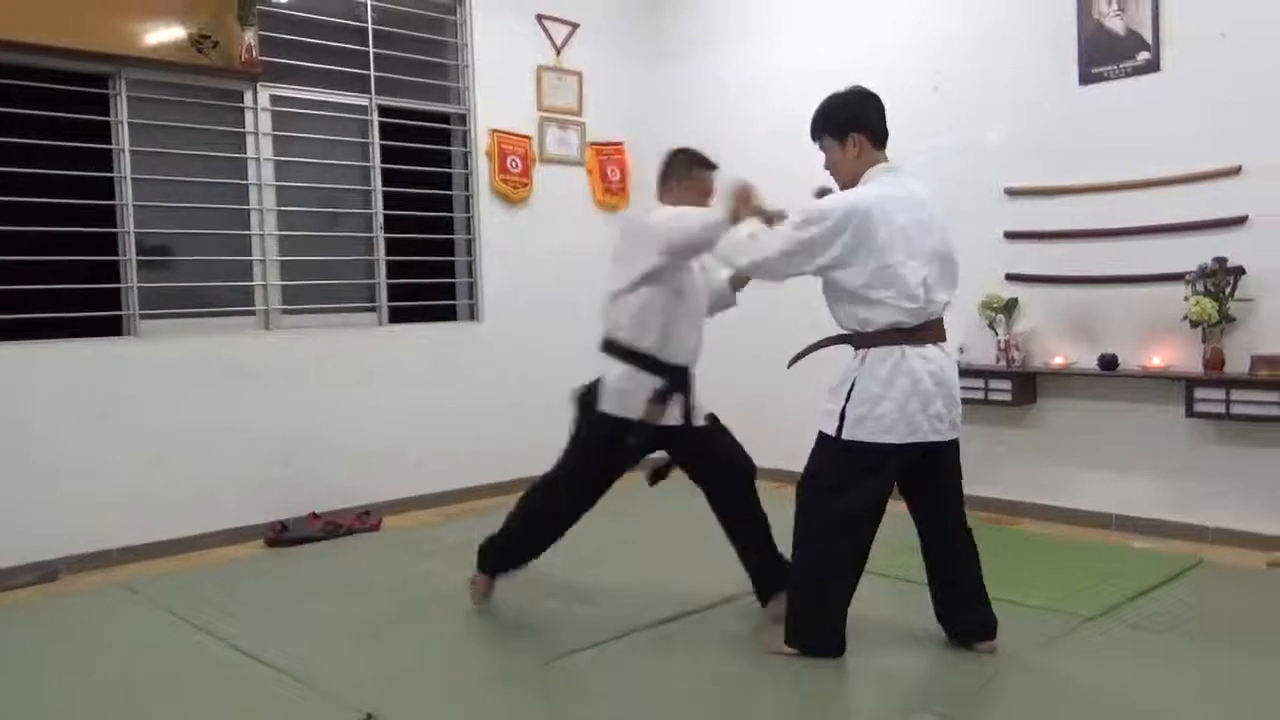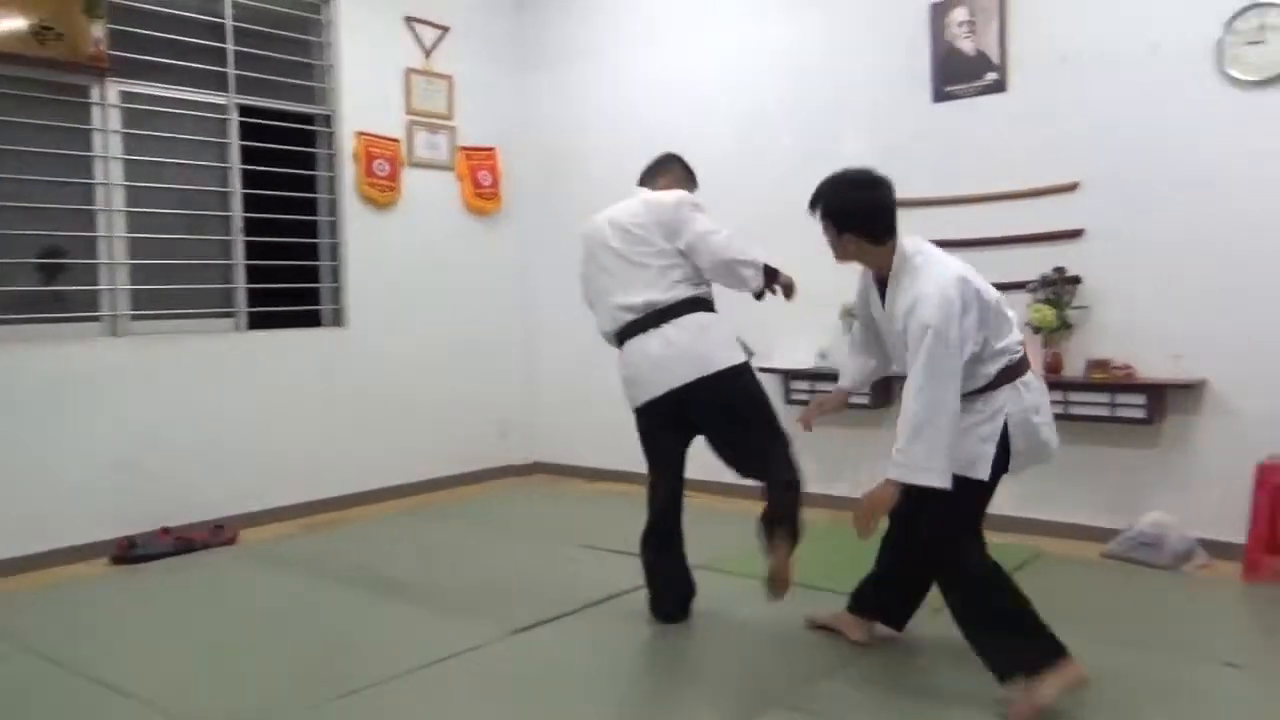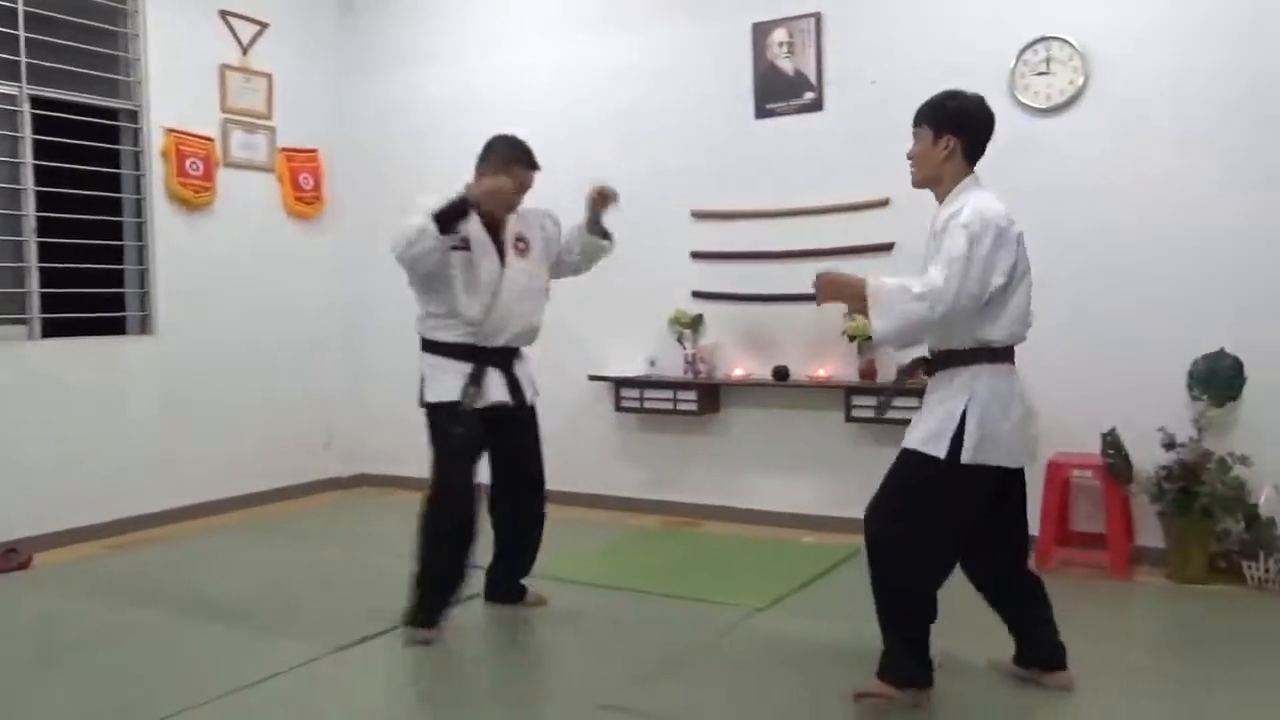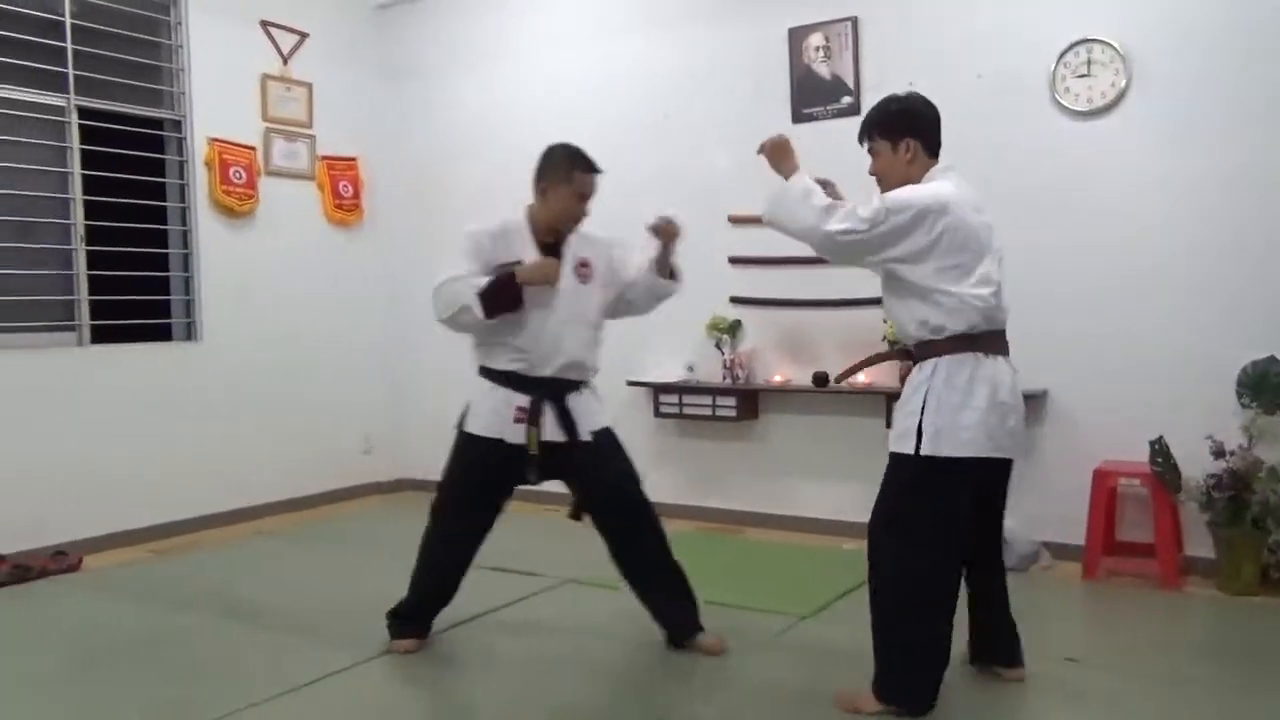
dt=0.7s
person 1, frame 1
left shoulder: (848, 208)
right shoulder: (918, 200)
left elbow: (761, 257)
left wrist: (747, 219)
left hip: (882, 377)
right hip: (932, 369)
left knee: (828, 505)
right knee: (938, 506)
left ankle: (811, 633)
right ankle: (974, 625)
person 1, frame 2
left shoulder: (933, 293)
right shoulder: (881, 270)
left elbow: (929, 395)
right elbow: (873, 337)
left wrist: (894, 481)
right wrist: (841, 390)
left hip: (996, 408)
right hip: (965, 398)
left knee: (943, 530)
right knee: (926, 517)
left ankle: (1043, 663)
right ankle: (869, 611)
person 1, frame 3
left shoulder: (977, 217)
right shoulder: (965, 214)
left elbow: (939, 300)
right elbow: (939, 301)
left wrist: (862, 293)
right wrist: (873, 296)
left hip: (974, 400)
right hip: (982, 396)
left knee: (896, 527)
right knee: (989, 540)
left ankle: (906, 671)
right ankle: (1044, 657)
person 1, frame 4
left shoulder: (922, 205)
right shoulder: (954, 202)
left elbow: (836, 233)
right elbow: (866, 238)
left wrist: (790, 173)
right wrist: (832, 200)
left hip: (951, 387)
right hip: (985, 384)
left knee: (905, 539)
right knee: (972, 530)
right ankle: (997, 650)
person 2, frame 1
left shoulder: (682, 254)
right shoulder: (648, 226)
left elbow: (705, 299)
right elbow: (689, 229)
left wrist: (738, 280)
right wrist: (734, 209)
left hip: (671, 392)
right hip: (627, 390)
left knee: (731, 476)
right knee: (574, 484)
left ankle: (773, 583)
right ankle: (494, 563)
person 2, frame 2
left shoulder: (596, 230)
right shoulder: (674, 204)
left elbow: (604, 307)
right elbow: (724, 256)
right wrist: (771, 275)
left hip: (642, 361)
right hip: (700, 349)
left knee: (665, 489)
right knee: (767, 452)
left ankle: (670, 599)
right ankle: (780, 531)
person 2, frame 3
left shoulder: (530, 221)
right shoulder: (438, 216)
left elbow: (573, 256)
right elbow: (409, 253)
left wrist: (595, 216)
right wrist: (467, 203)
left hip: (507, 374)
right hip: (452, 376)
left knee: (520, 489)
right knee: (454, 492)
left ankle: (504, 582)
right ankle: (426, 607)
person 2, frame 4
left shoulder: (596, 249)
right shoulder: (488, 242)
left elbow: (639, 297)
right elbow: (450, 307)
left wrist: (663, 253)
right wrist: (515, 280)
left hip: (571, 407)
right hip: (502, 406)
left knee: (626, 508)
right knee: (457, 517)
left ankle: (682, 622)
right ankle: (412, 620)
